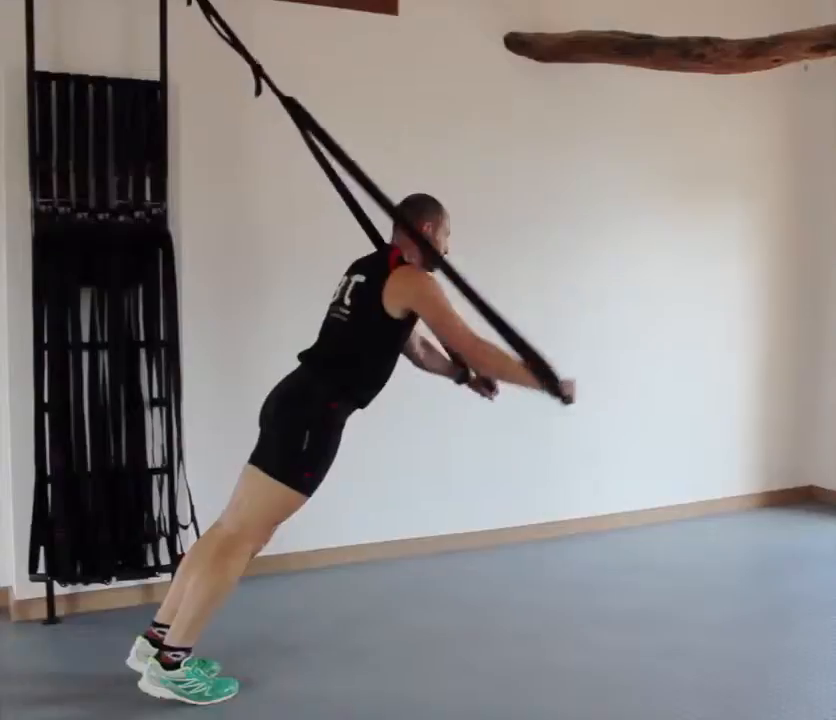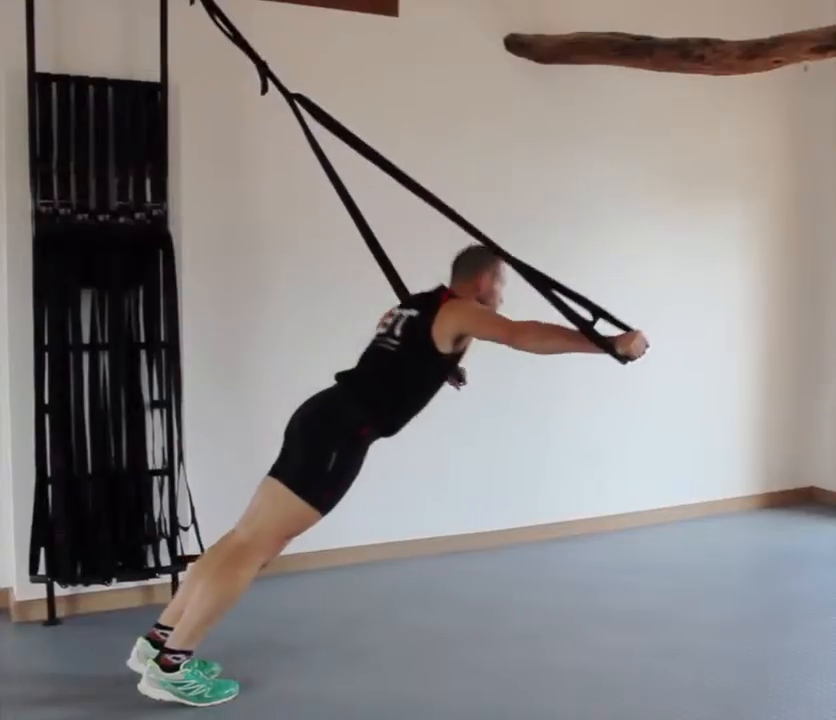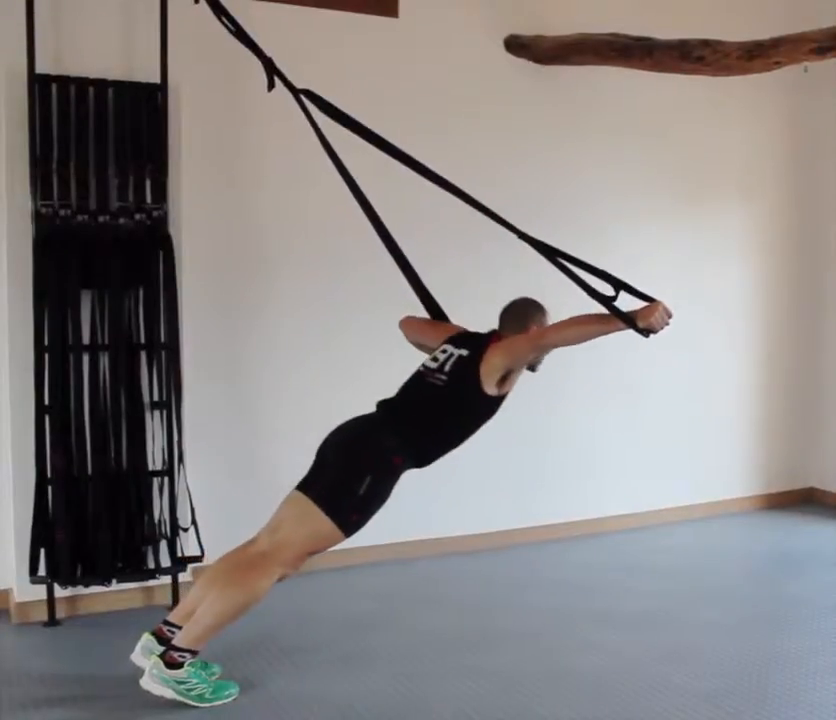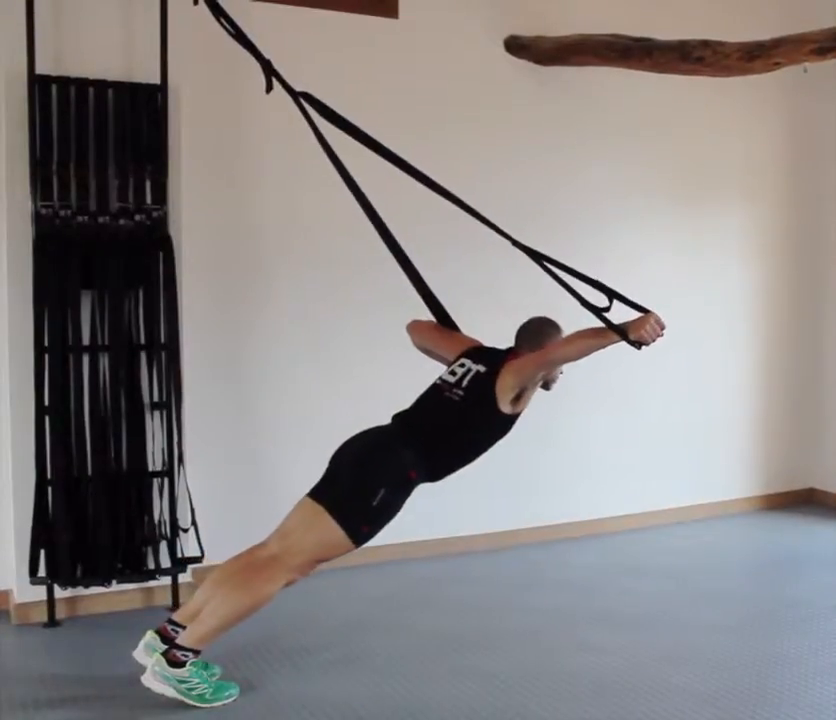
dt=0.5s
person 1, frame 1
left shoulder: (369, 270)
right shoulder: (412, 278)
left elbow: (409, 344)
right elbow: (473, 347)
left wrist: (463, 376)
right wrist: (548, 384)
left hip: (298, 399)
right hip: (314, 413)
left knee: (235, 529)
right knee: (243, 534)
left ankle: (157, 639)
right ankle: (171, 663)
person 1, frame 2
left shoulder: (420, 304)
right shoulder: (460, 314)
right elbow: (526, 334)
right wrist: (612, 343)
left hip: (324, 417)
right hip: (342, 433)
left knee: (250, 537)
right knee: (256, 544)
left ankle: (158, 640)
right ankle: (170, 663)
person 1, frame 3
left shoulder: (460, 339)
right shoulder: (503, 357)
left elbow: (407, 323)
right elbow: (560, 336)
right wrist: (634, 319)
left hip: (357, 441)
right hip: (374, 458)
left knee: (270, 547)
right knee: (277, 555)
left ankle: (164, 636)
right ankle: (176, 661)
person 1, frame 4
left shoulder: (474, 354)
right shoulder: (518, 374)
left elbow: (416, 327)
right elbow: (557, 351)
right wrist: (625, 331)
left hip: (370, 451)
right hip: (389, 470)
left knee: (278, 551)
right knee: (285, 560)
left ankle: (167, 635)
right ankle: (177, 660)
